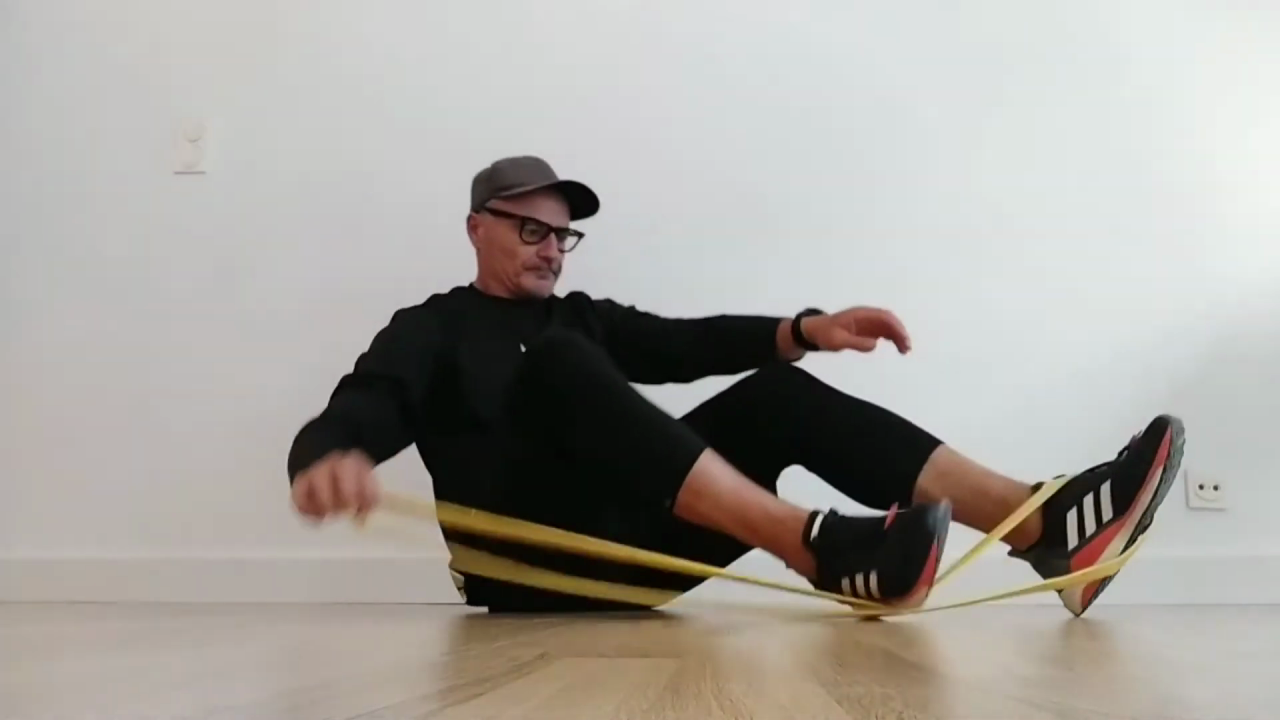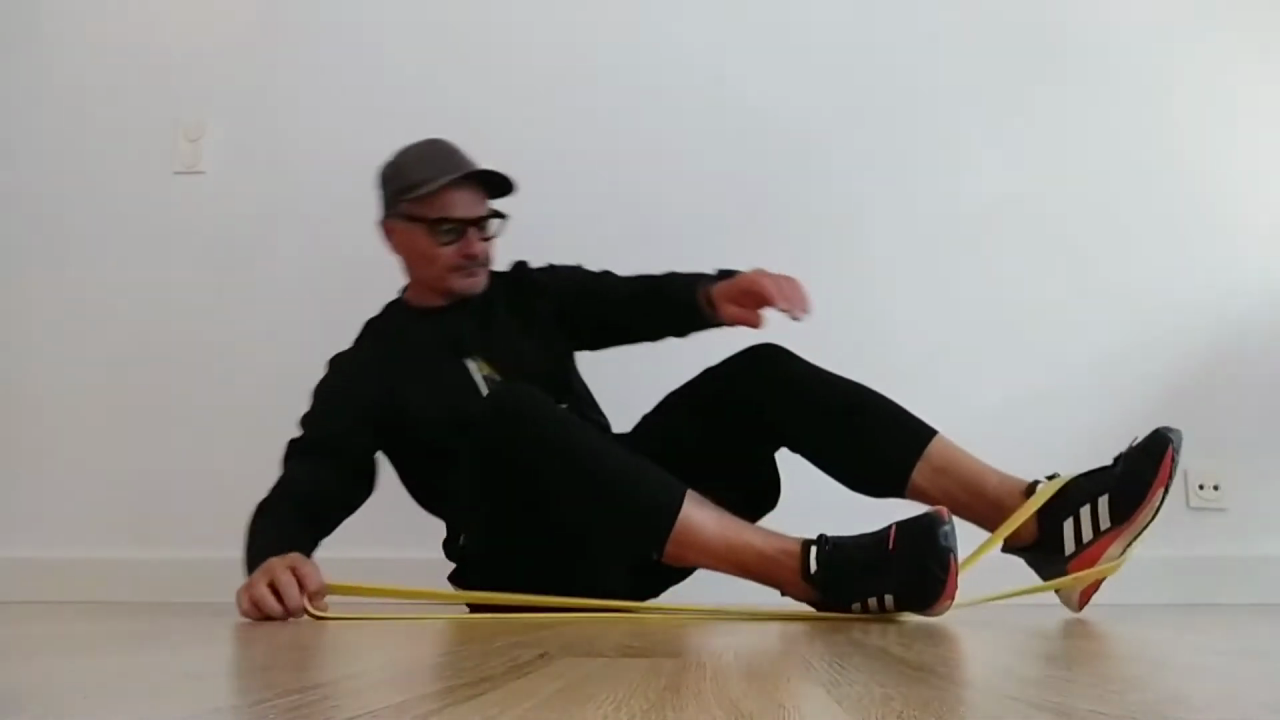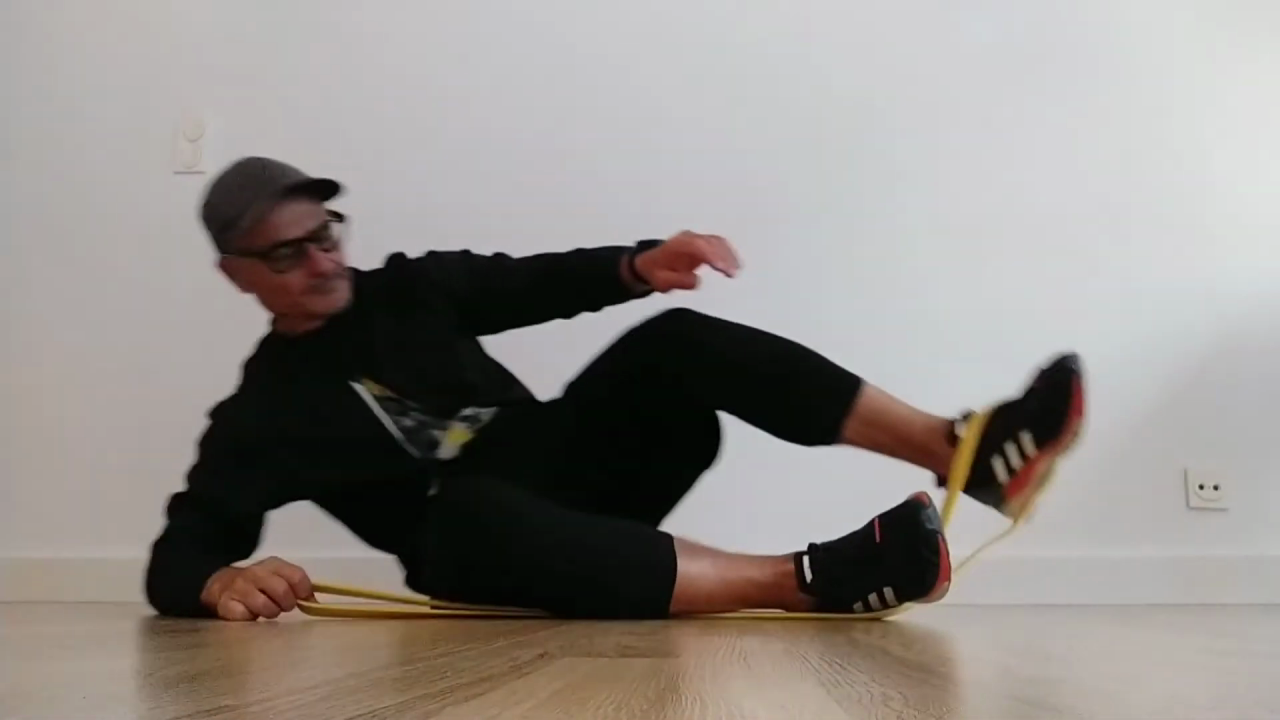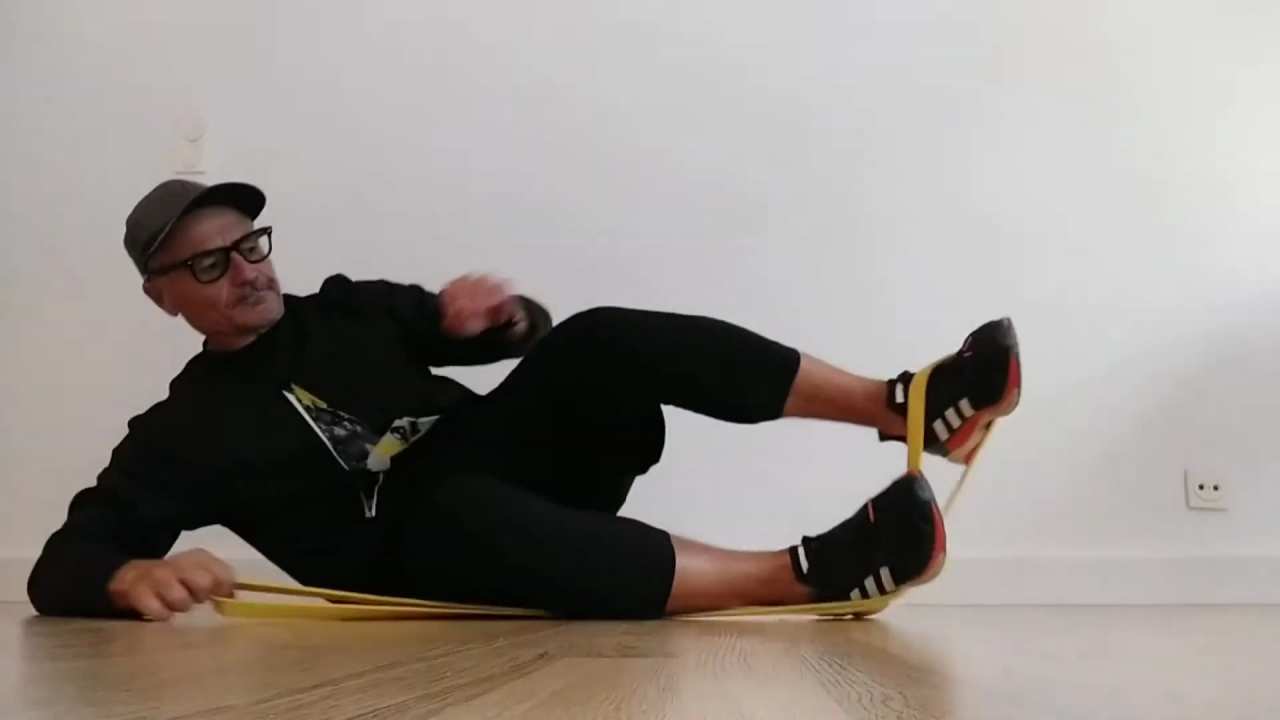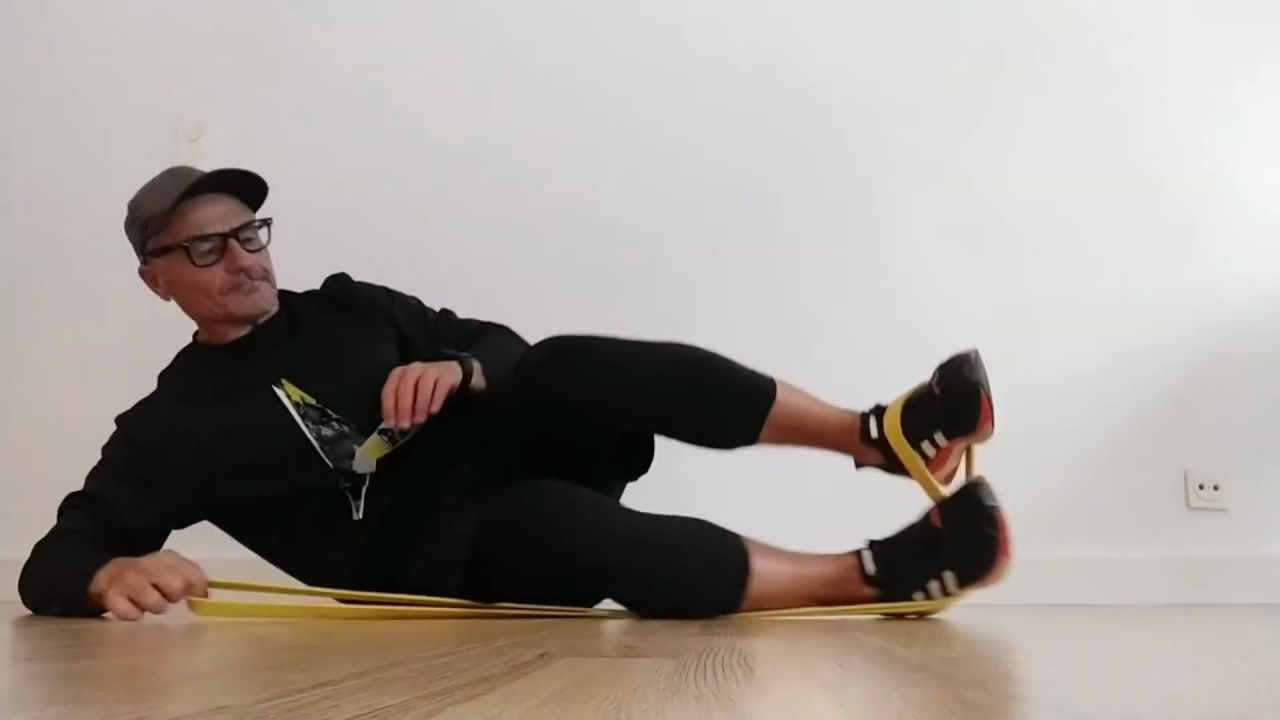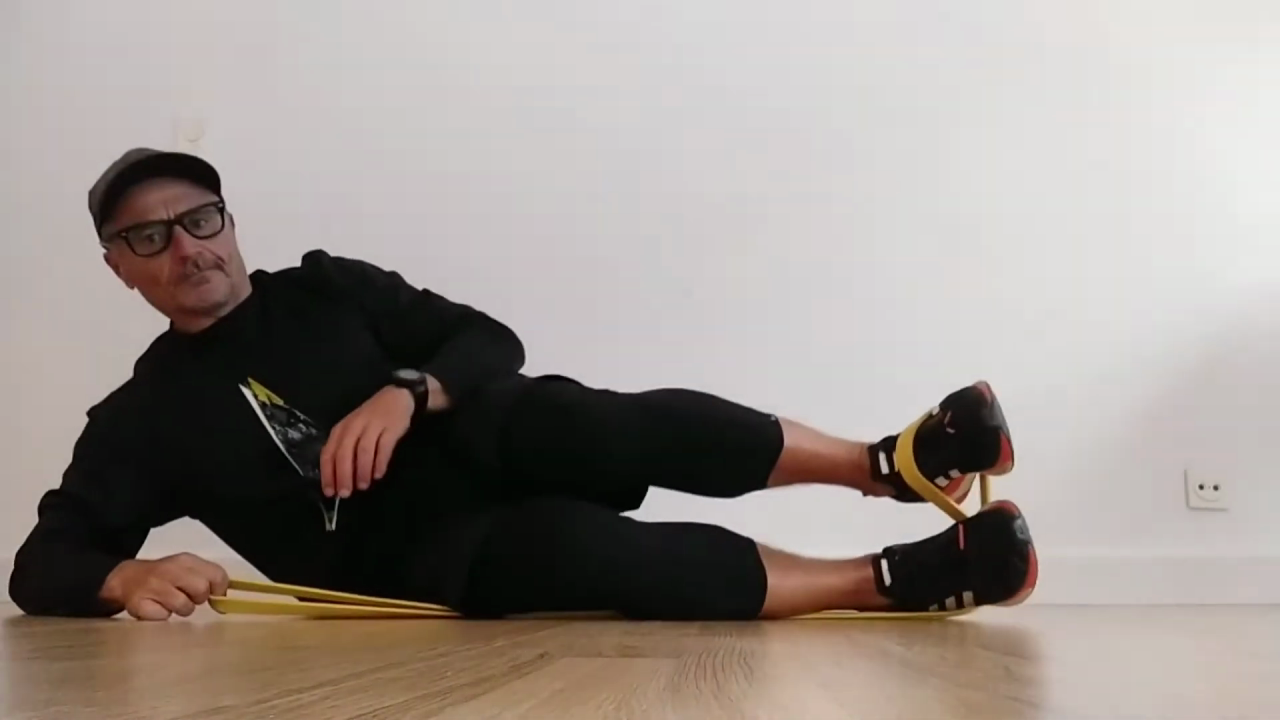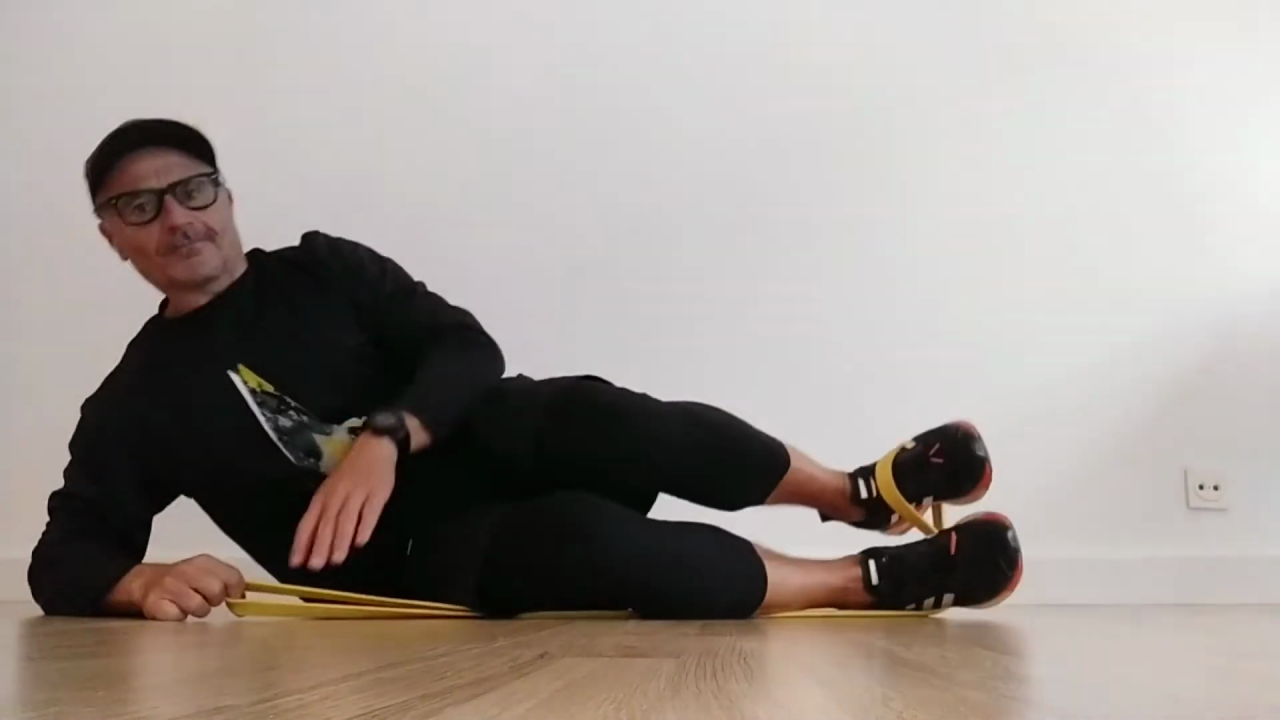
dt=0.4s
person 1, frame 1
left shoulder: (582, 317)
right shoulder: (432, 329)
left elbow: (689, 344)
right elbow: (355, 417)
left wrist: (806, 329)
right wrist: (332, 458)
left hip: (618, 543)
right hip: (527, 560)
left knee: (774, 396)
right knee: (561, 364)
left ankle: (1047, 528)
right ankle: (823, 550)
person 1, frame 2
left shoulder: (531, 294)
right shoulder: (371, 367)
left elbow: (640, 303)
right elbow: (307, 492)
left wrist: (715, 295)
right wrist: (276, 558)
left hip: (616, 541)
right hip: (529, 568)
left knee: (760, 376)
right knee: (511, 416)
left ankle: (1041, 525)
right ankle: (817, 571)
person 1, frame 3
left shoulder: (412, 288)
right shoulder: (258, 415)
left elbow: (542, 284)
right elbow: (177, 557)
left wrist: (640, 267)
right wrist: (221, 583)
left hip: (558, 472)
right hip: (481, 547)
left knee: (676, 343)
right knee: (471, 515)
left ankle: (967, 450)
right ankle: (811, 580)
person 1, frame 4
left shoulder: (350, 310)
right shoulder: (180, 433)
left elbow: (523, 329)
right elbow: (60, 568)
left wrist: (501, 315)
right wrist: (138, 577)
left hip: (506, 459)
right hip: (423, 555)
left knee: (599, 341)
right knee: (465, 516)
left ankle: (905, 406)
right ankle: (808, 571)
person 1, frame 5
left shoulder: (346, 307)
right shoulder: (169, 427)
left elbow: (506, 349)
right elbow: (50, 567)
left wrist: (453, 367)
right wrist: (112, 574)
left hip: (496, 456)
right hip: (427, 562)
left knee: (571, 368)
right knee: (546, 522)
left ankle: (876, 436)
right ankle: (877, 572)
person 1, frame 6
left shoulder: (328, 287)
right shoulder: (139, 420)
left elbow: (490, 342)
left wrist: (405, 391)
right wrist: (128, 578)
left hip: (472, 456)
right hip: (415, 566)
left knee: (562, 422)
right knee: (565, 545)
left ankle: (887, 463)
right ankle: (888, 579)
person 1, frame 7
left shoulder: (327, 269)
right shoulder: (133, 402)
left elbow: (469, 351)
right elbow: (60, 562)
left wrist: (382, 441)
right wrist: (142, 581)
left hip: (479, 444)
right hip: (411, 556)
left knee: (600, 423)
right knee: (579, 540)
left ankle: (859, 494)
right ankle: (874, 582)
